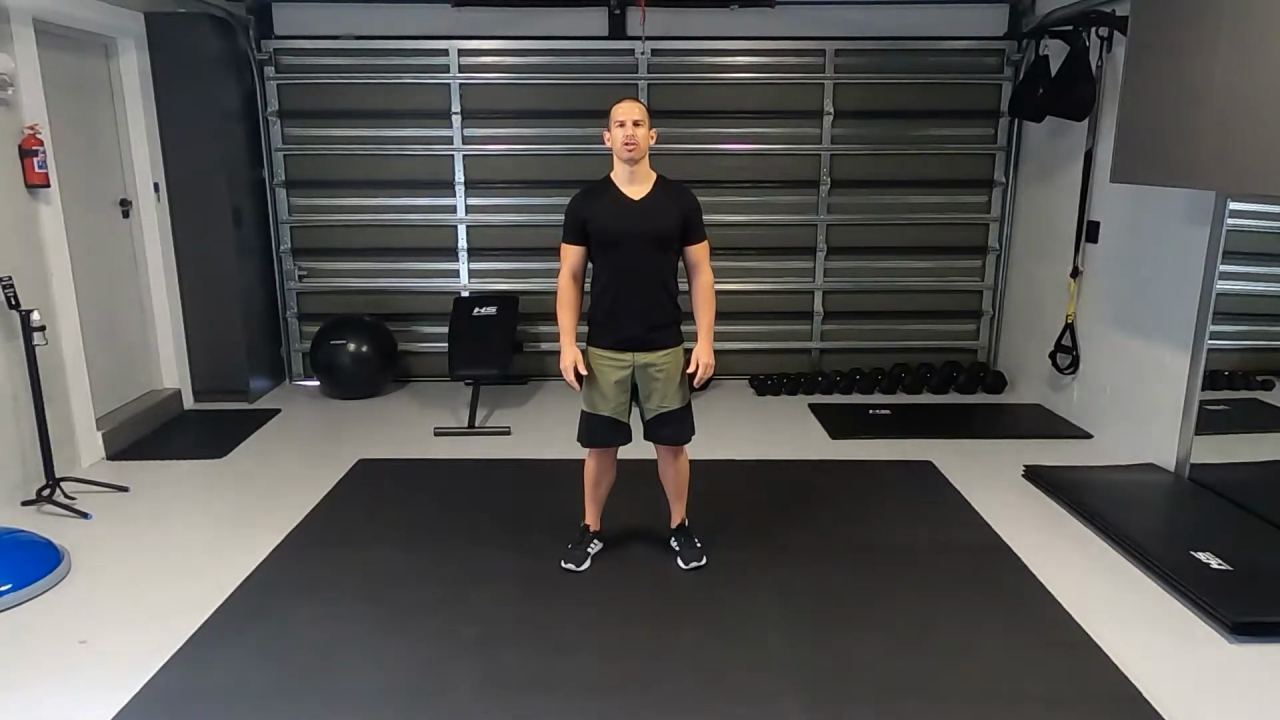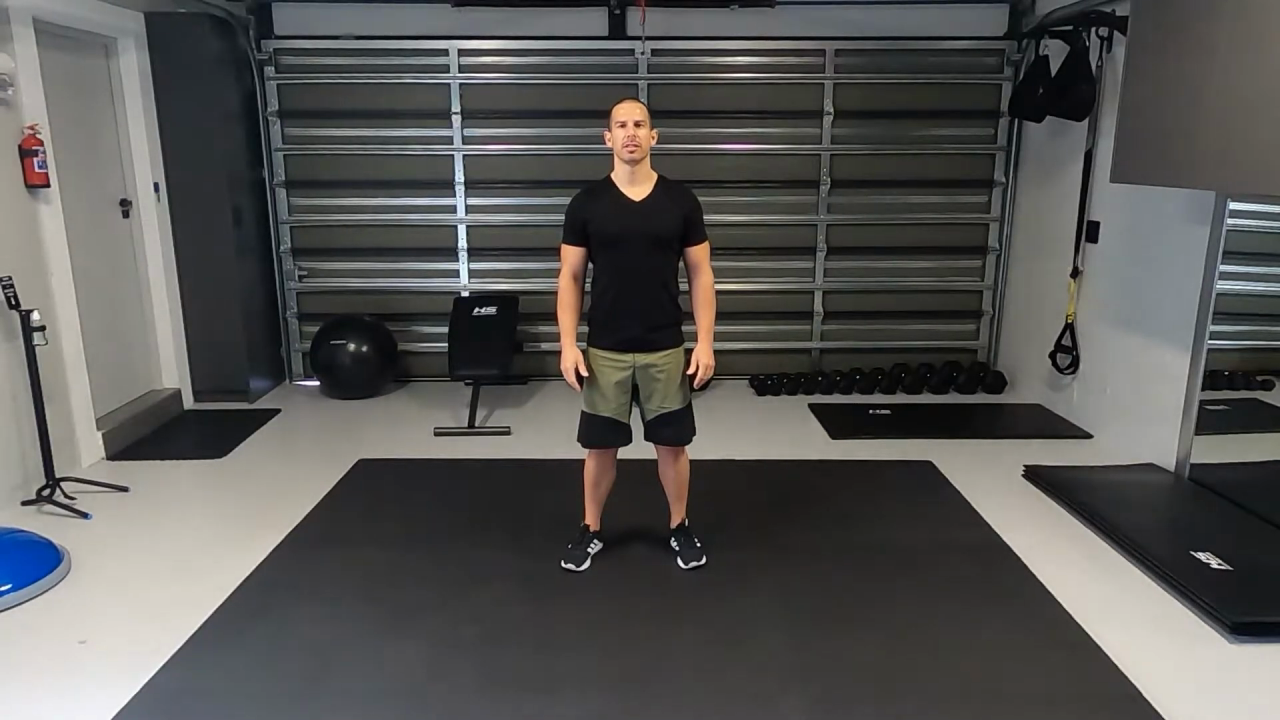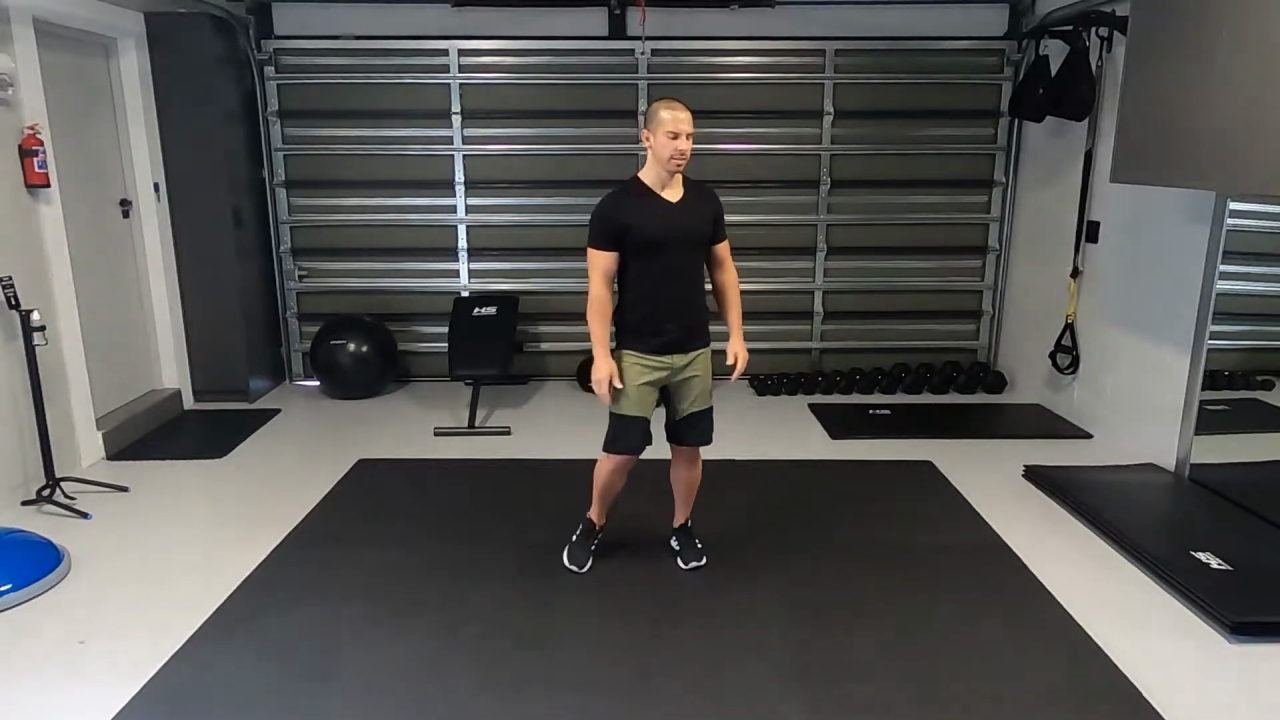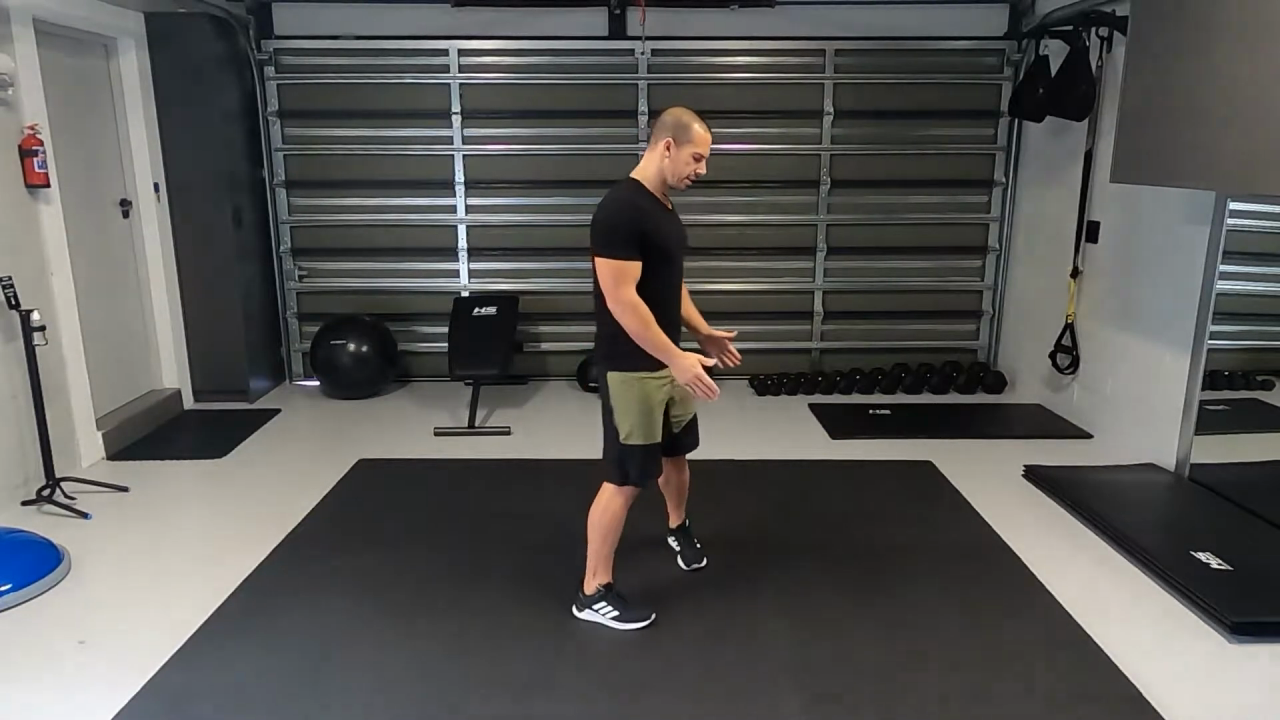
dt=0.5s
person 1, frame 1
left shoulder: (679, 200)
right shoulder: (586, 203)
left elbow: (700, 273)
right elbow: (570, 276)
left wrist: (705, 341)
right wrist: (567, 343)
left hip: (665, 347)
right hip: (605, 349)
left knee: (671, 443)
right knee: (601, 444)
left ankle: (680, 527)
right ankle: (590, 530)
person 1, frame 2
left shoulder: (680, 200)
right shoulder: (587, 203)
left elbow: (700, 274)
right elbow: (570, 277)
left wrist: (705, 342)
right wrist: (568, 344)
left hip: (665, 348)
right hip: (605, 350)
left knee: (672, 443)
right knee: (601, 445)
left ankle: (679, 527)
right ankle: (591, 530)
person 1, frame 3
left shoulder: (705, 200)
right shoulder: (617, 206)
left elbow: (723, 269)
right elbow: (600, 284)
left wrist: (736, 335)
right wrist: (601, 354)
left hip: (695, 351)
right hip: (638, 353)
left knee: (688, 448)
right knee: (622, 451)
left ankle: (682, 528)
right ankle: (593, 523)
person 1, frame 4
left shoulder: (661, 203)
right shoulder: (622, 210)
right elbow: (620, 298)
left wrist: (701, 332)
right wrist: (676, 359)
left hip: (662, 360)
right hip: (629, 367)
left knee: (676, 452)
right knee: (626, 478)
left ankle: (677, 527)
right ankle: (594, 592)
